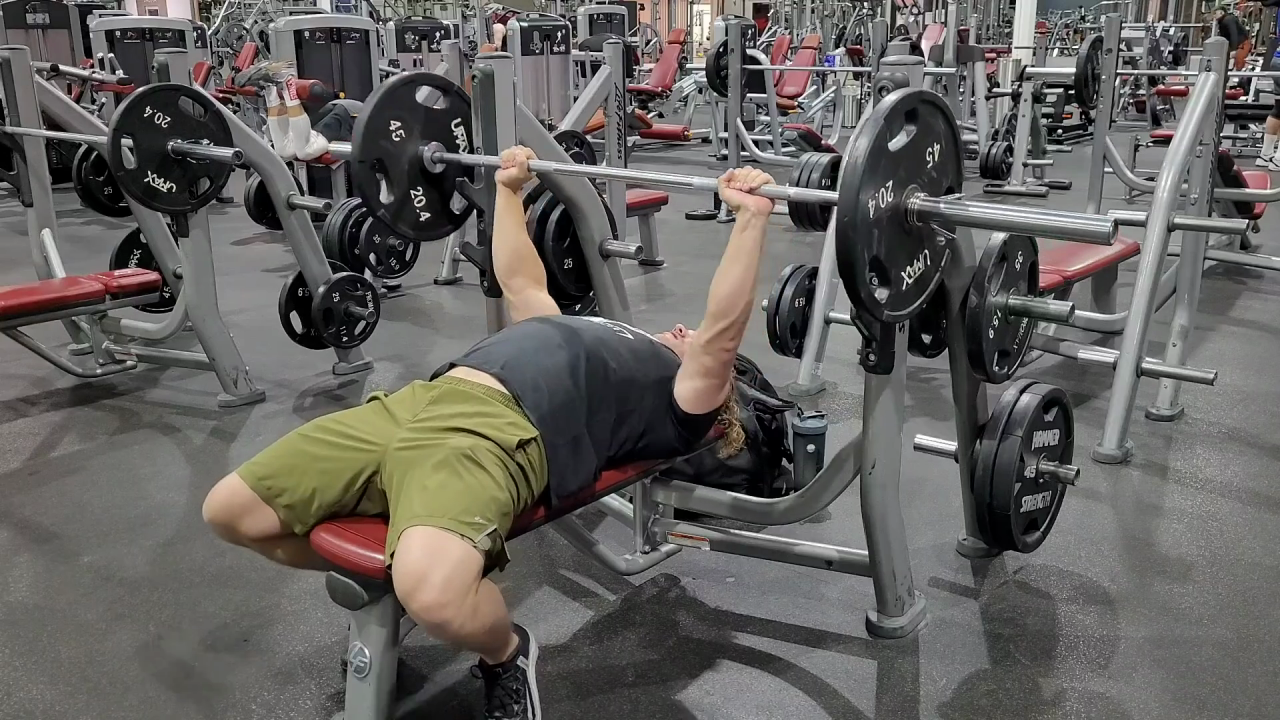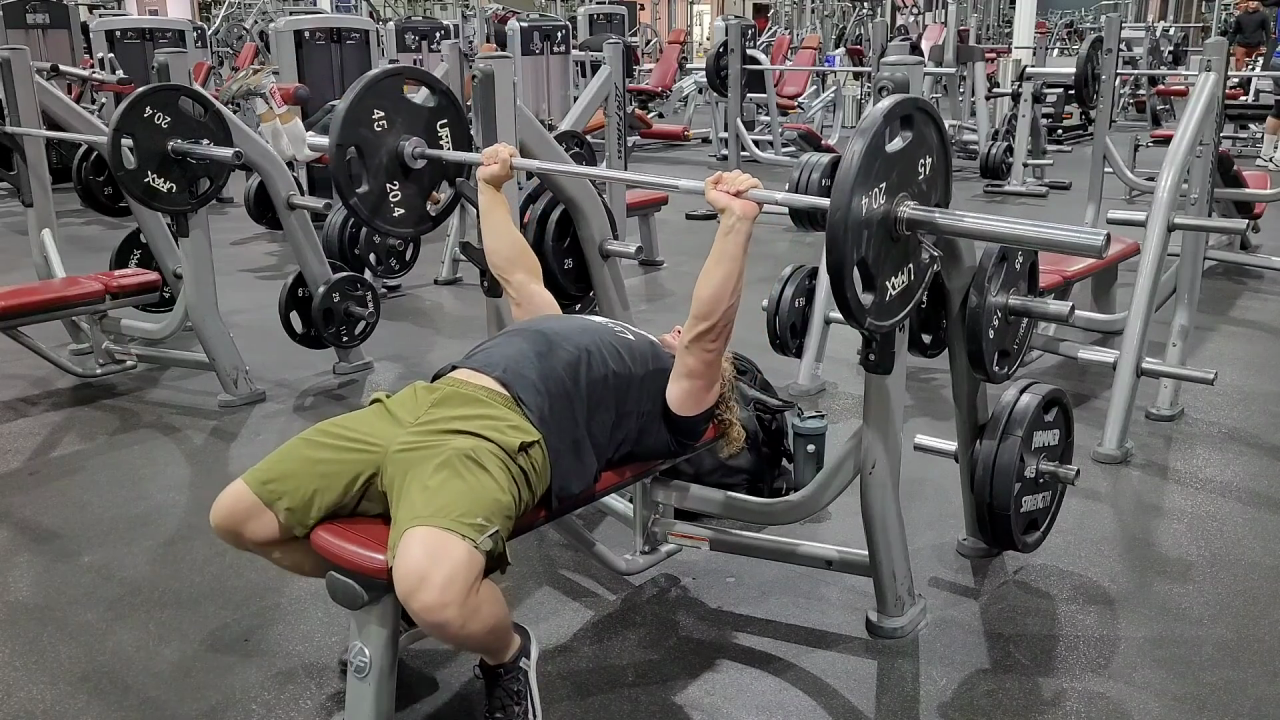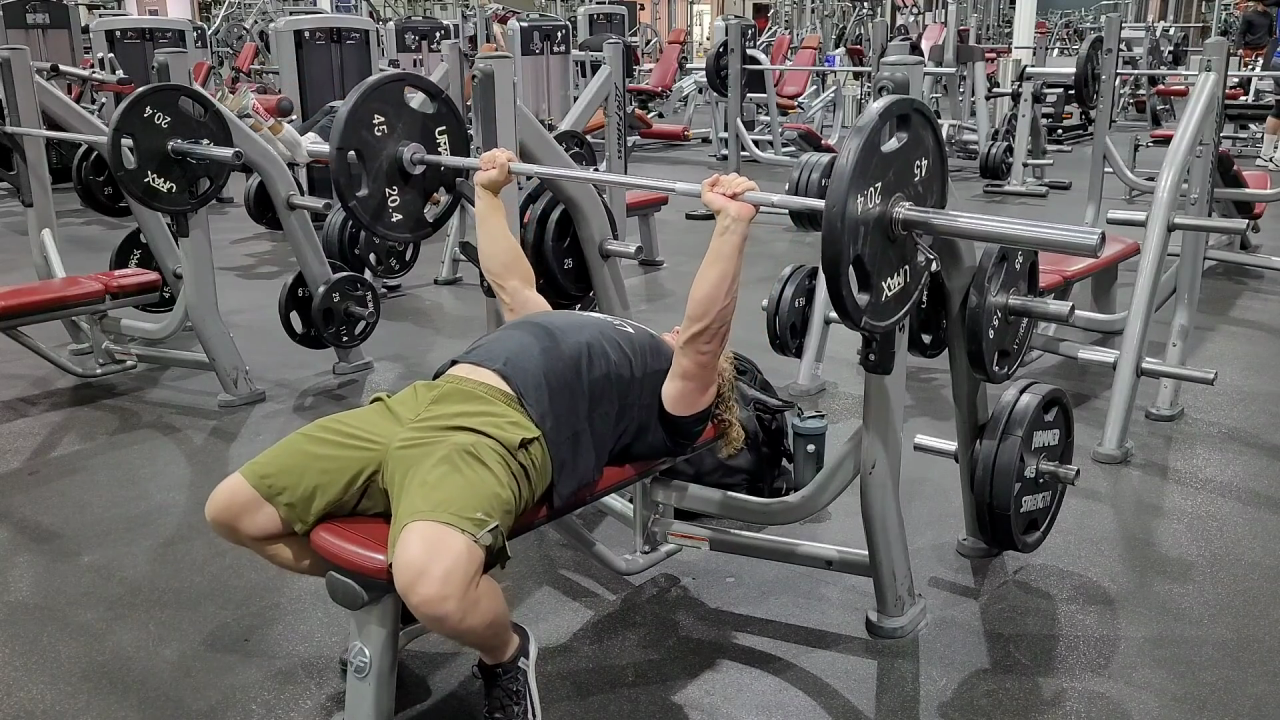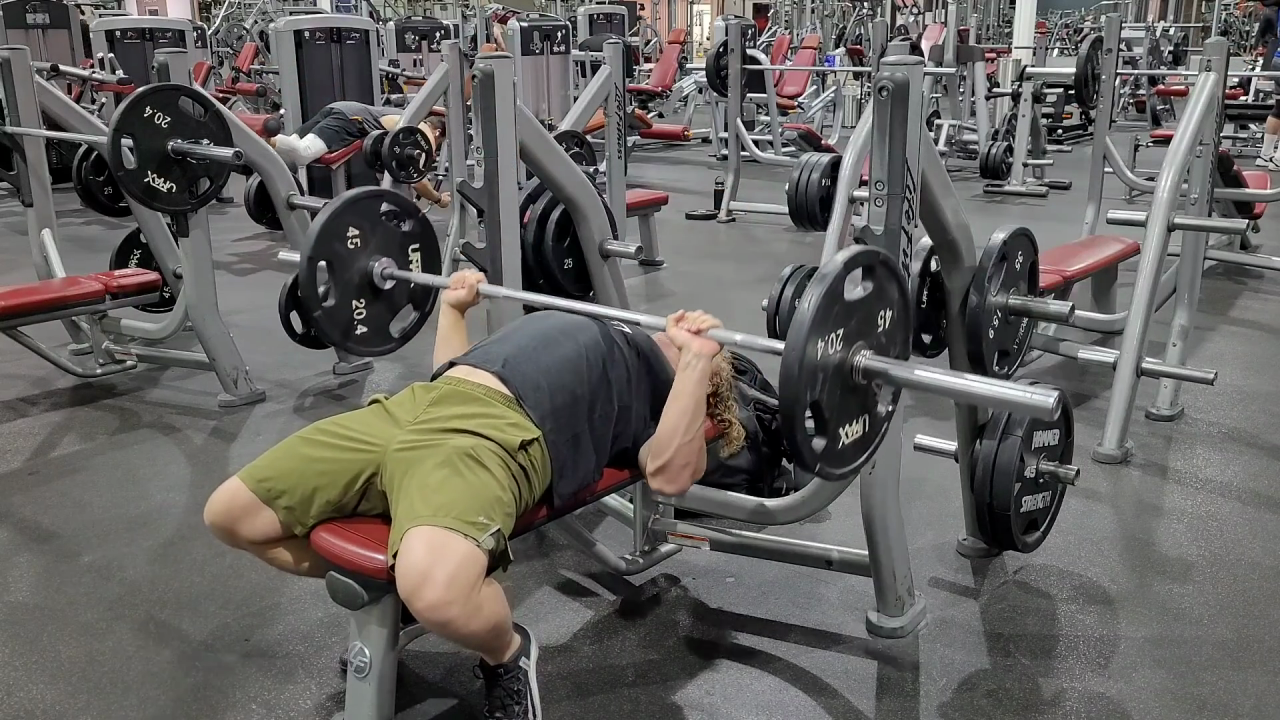
dt=0.7s
person 1, frame 1
left shoulder: (676, 400)
right shoulder: (589, 340)
left elbow: (724, 332)
right elbow: (520, 284)
left wrist: (751, 217)
right wrist: (508, 189)
left knee: (433, 595)
right knee: (229, 511)
left ankle: (507, 655)
right ankle: (379, 575)
person 1, frame 2
left shoulder: (676, 396)
right shoulder: (585, 340)
left elbow: (709, 331)
right elbow: (518, 278)
left wrist: (735, 221)
right wrist: (489, 185)
left knee: (433, 597)
right knee: (236, 518)
left ankle: (508, 655)
person 1, frame 3
left shoulder: (675, 399)
right shoulder: (581, 340)
left elbow: (706, 332)
right elbow: (511, 283)
left wrist: (732, 223)
right wrist: (487, 191)
left knee: (432, 590)
right knee: (232, 512)
left ankle: (506, 655)
person 1, frame 4
left shoulder: (668, 387)
right shoulder: (584, 337)
left elbow: (672, 474)
left wrist: (697, 356)
right wrist: (453, 308)
left knee: (437, 593)
right knee: (230, 516)
left ankle: (507, 655)
